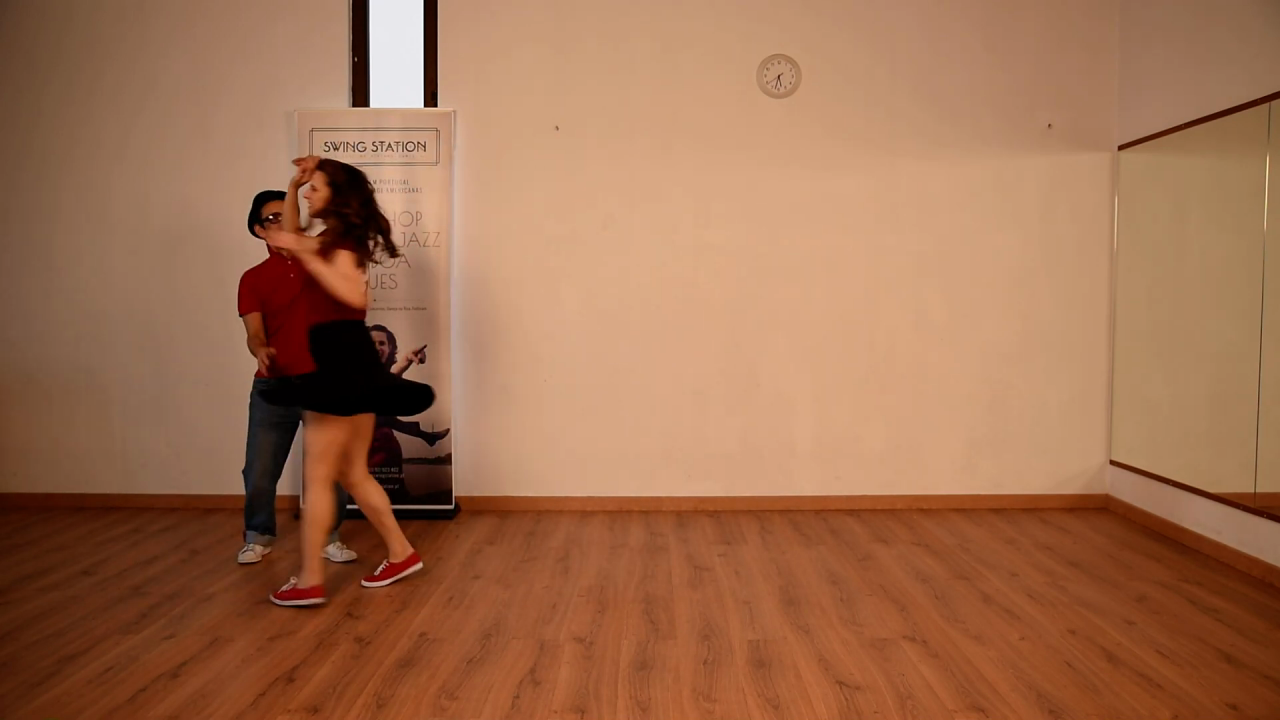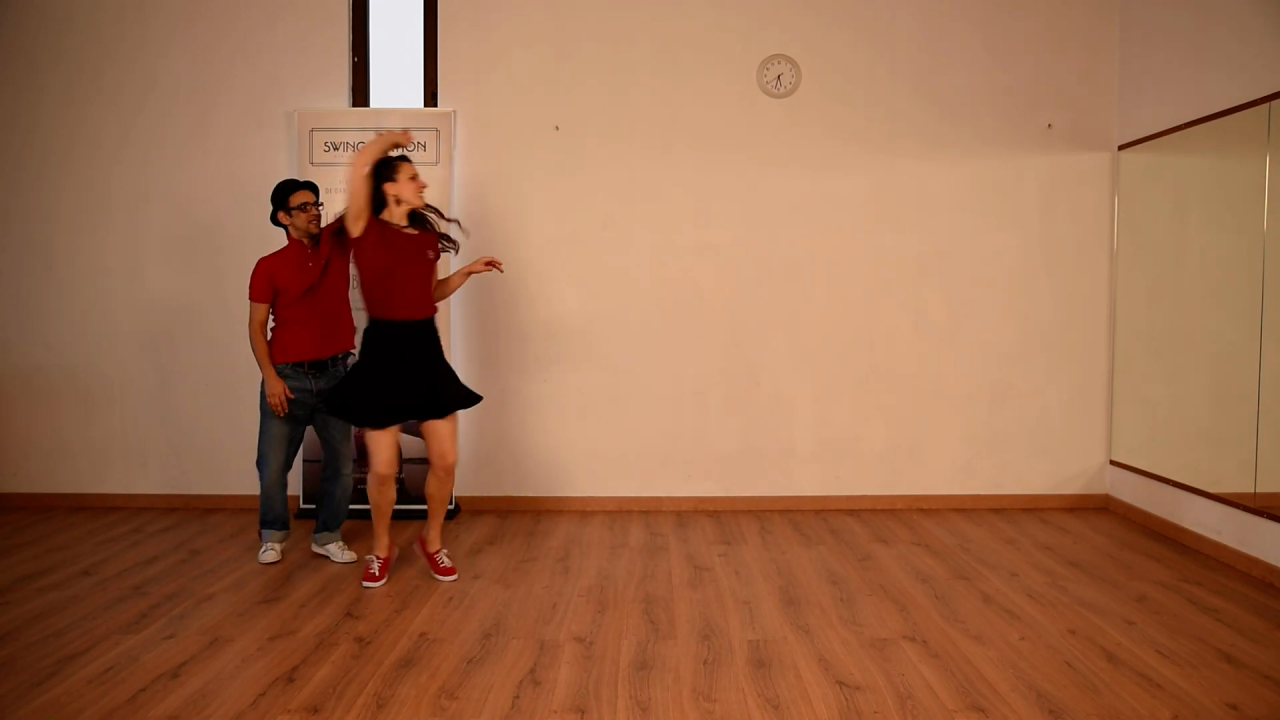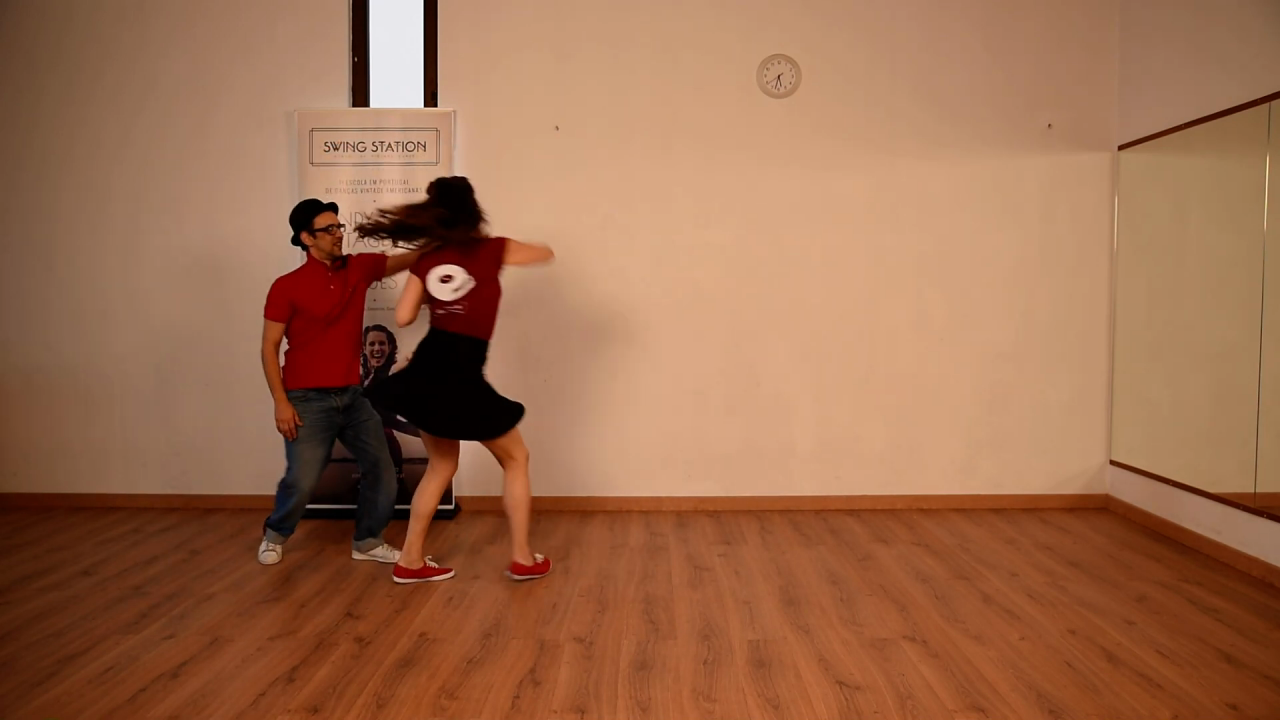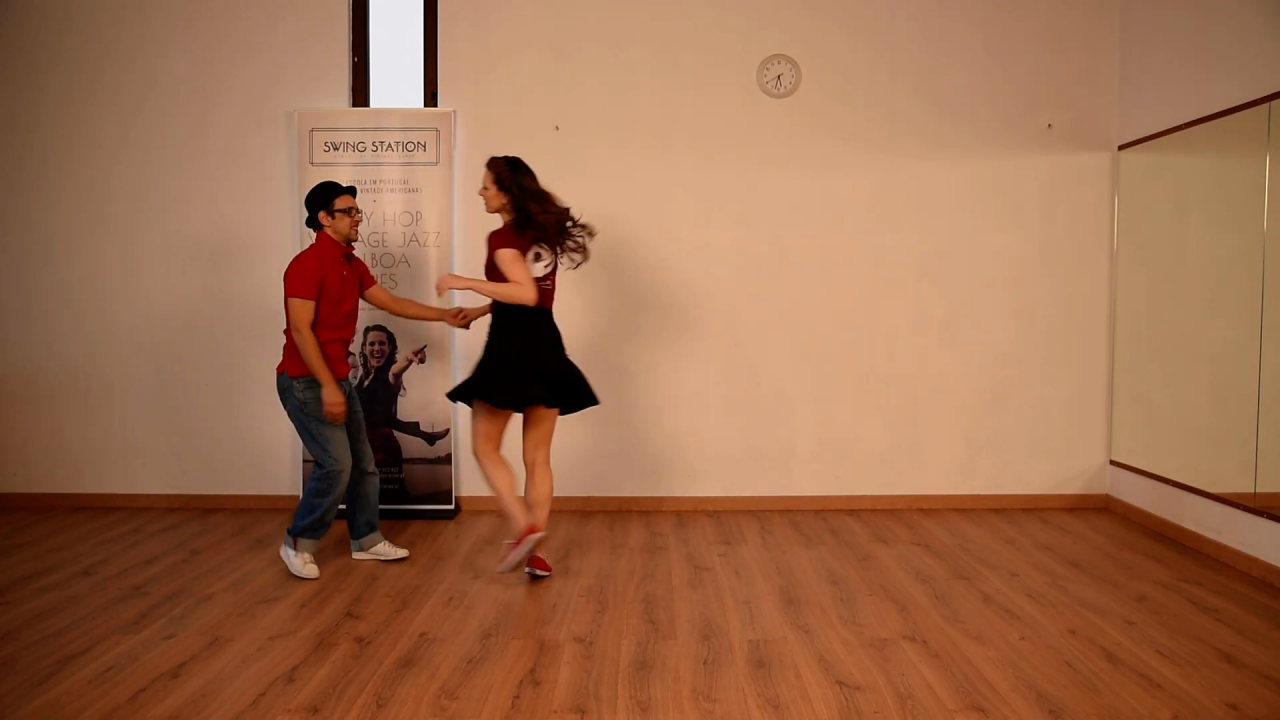
dt=0.3s
person 1, frame 1
left shoulder: (340, 242)
right shoulder: (332, 236)
left elbow: (355, 296)
right elbow: (286, 230)
left wrist: (304, 254)
left hip: (346, 364)
right hip: (349, 364)
left knee: (317, 474)
right knee: (351, 472)
left ankle: (310, 581)
right ankle: (402, 553)
person 1, frame 2
left shoulder: (426, 236)
right shoulder: (364, 228)
right elbow: (360, 167)
left wrist: (469, 269)
right wrist: (387, 141)
left hip: (425, 353)
right hip: (382, 353)
left knee: (445, 460)
right knee: (383, 467)
left ankle: (432, 541)
right ankle: (381, 548)
person 1, frame 3
left shoulder: (425, 259)
right shoulder: (491, 250)
left elbow: (402, 318)
right elbow: (544, 253)
left hip: (430, 367)
right hip: (463, 373)
left knee: (442, 466)
right knee: (516, 459)
left ankle: (411, 560)
right ankle: (522, 557)
person 1, frame 4
left shoulder: (503, 239)
right shoulder: (548, 234)
left elbow: (526, 295)
left wrist: (465, 282)
right wrist: (478, 310)
left hip: (511, 346)
right hip: (546, 345)
left knee: (486, 449)
right knee: (537, 458)
left ankle: (524, 526)
right ankle: (534, 553)
person 2, frame 1
right shoulder: (253, 279)
right elbow: (254, 334)
right wrist: (262, 351)
right hip: (277, 384)
right knee: (259, 470)
left ankle: (329, 537)
right ankle: (258, 537)
person 2, frame 2
left shoulder: (337, 241)
right shoulder: (268, 266)
right elbow: (257, 326)
right wrist: (270, 376)
left hip: (334, 373)
right hip: (287, 377)
left knee: (341, 462)
right knee: (273, 463)
left ankle: (327, 536)
right ankle: (273, 535)
person 2, frame 3
left shoulder: (358, 268)
right shoulder: (287, 288)
left elbow: (406, 262)
right elbow: (270, 348)
right wrist: (281, 403)
left hip: (352, 395)
right hip: (307, 399)
left knee: (381, 471)
right knee: (301, 480)
left ankle: (368, 542)
right ankle: (275, 534)
person 2, frame 4
left shoulder: (353, 266)
right shoulder: (306, 265)
left elbow: (391, 303)
right elbow: (301, 331)
left wrist: (446, 314)
right wrist: (326, 386)
left hip: (339, 382)
right hip: (305, 382)
left knee: (363, 465)
right knee: (336, 464)
left ankle: (366, 540)
right ankle: (298, 542)
